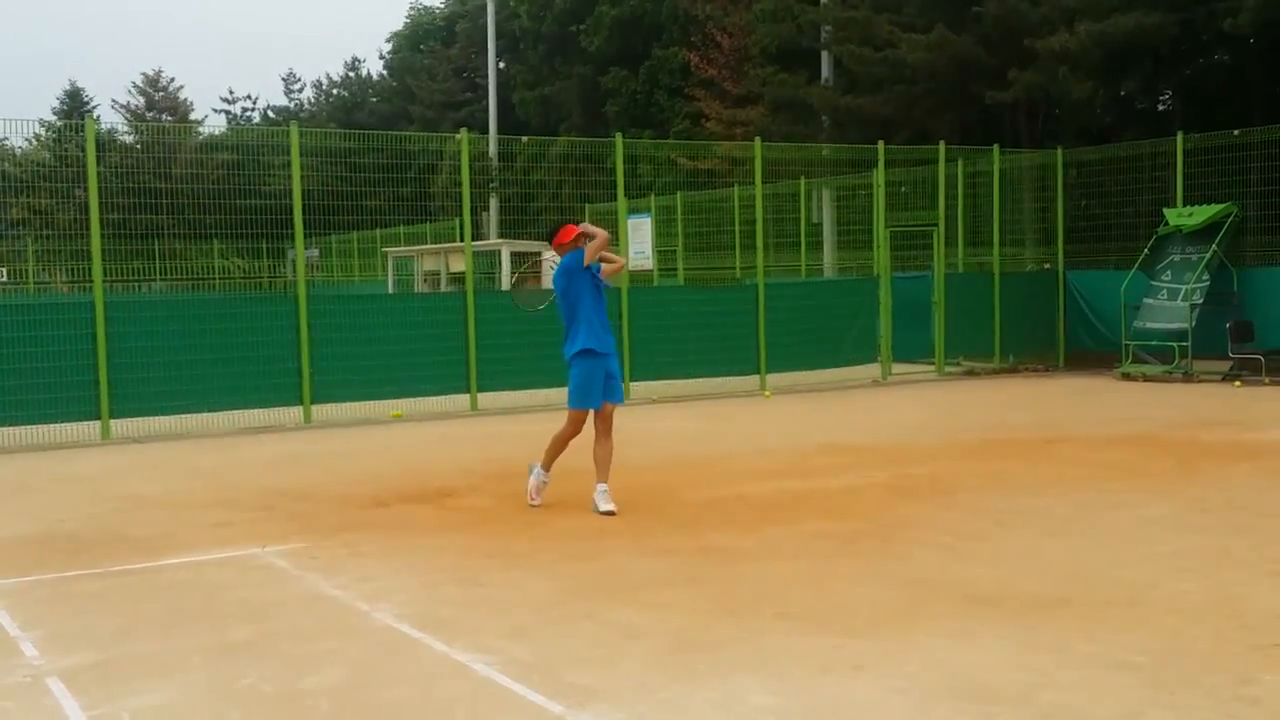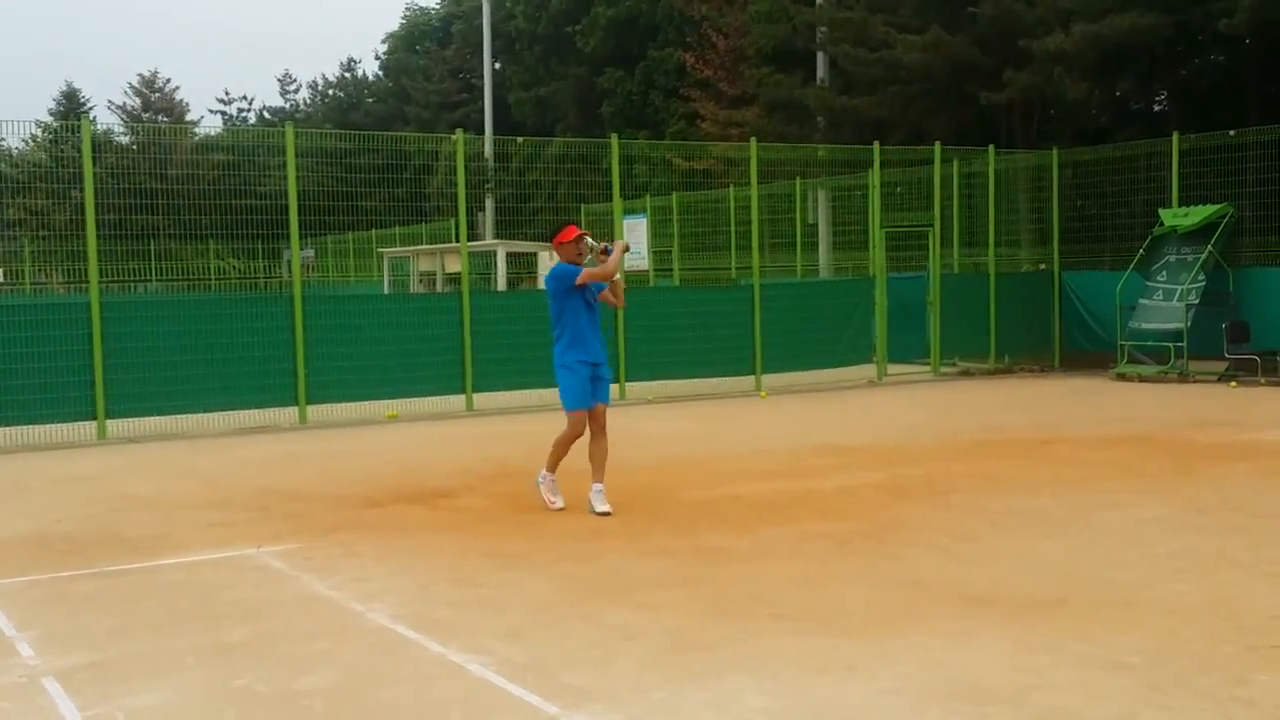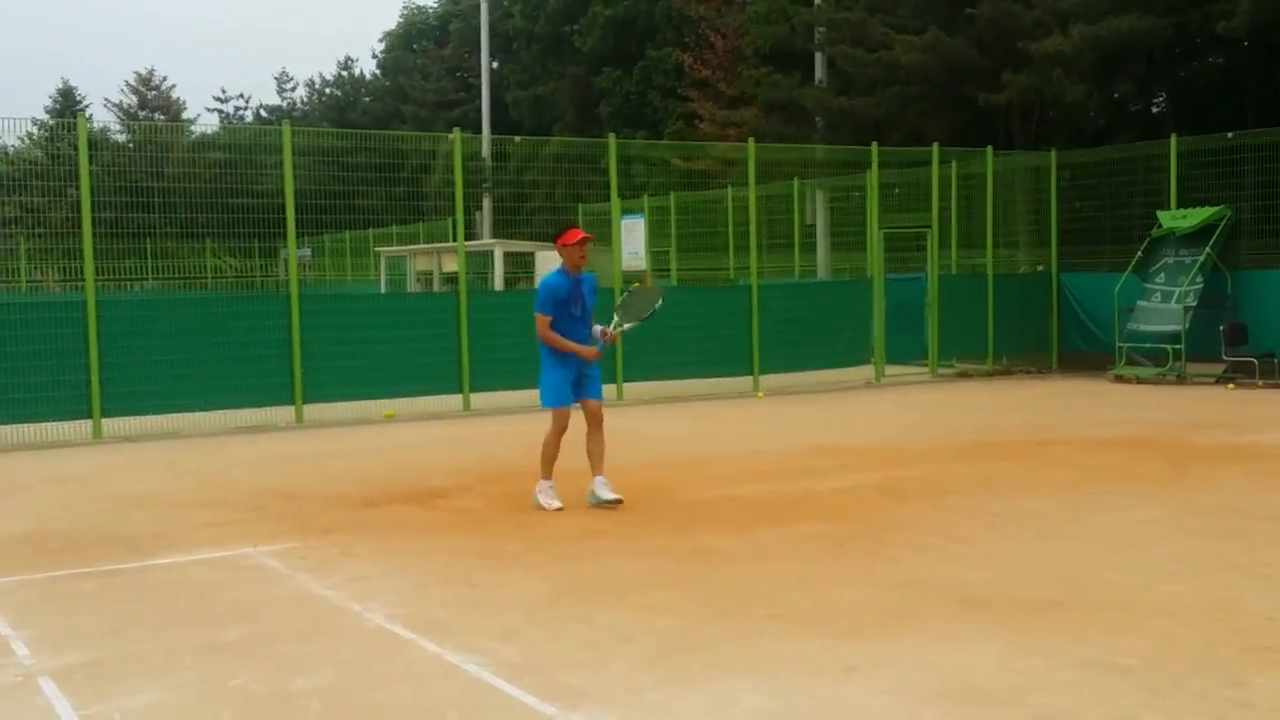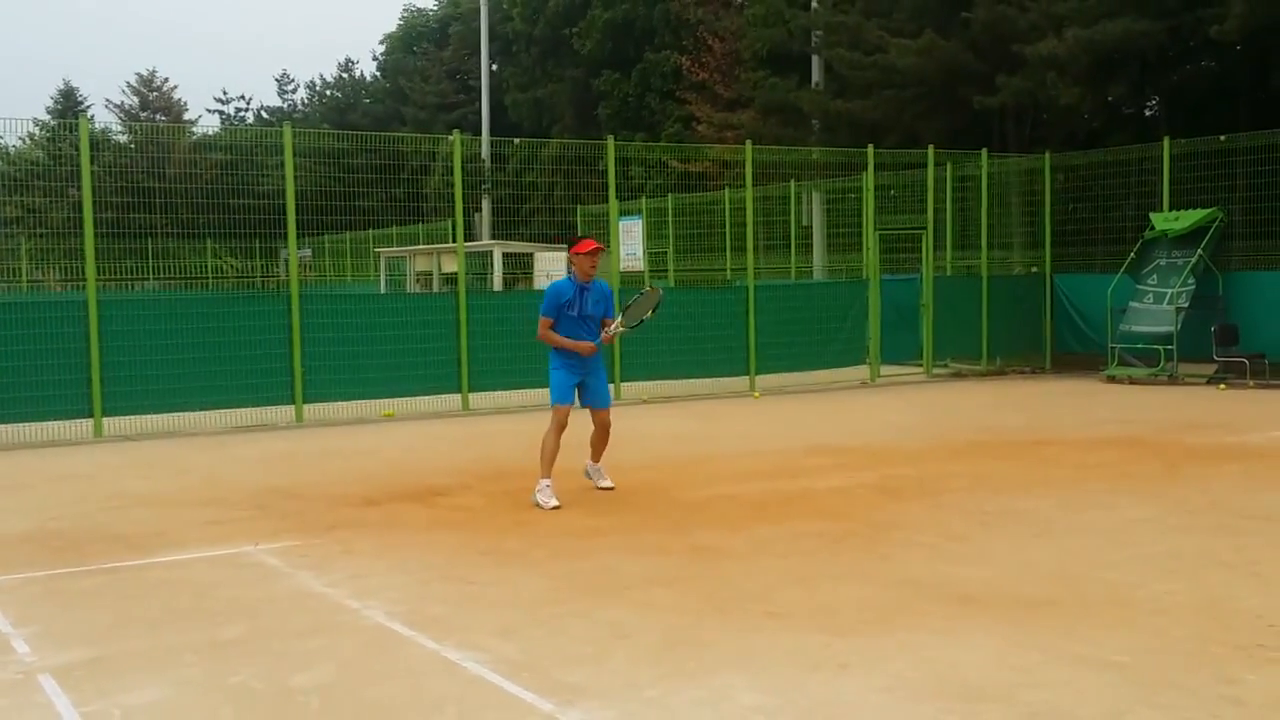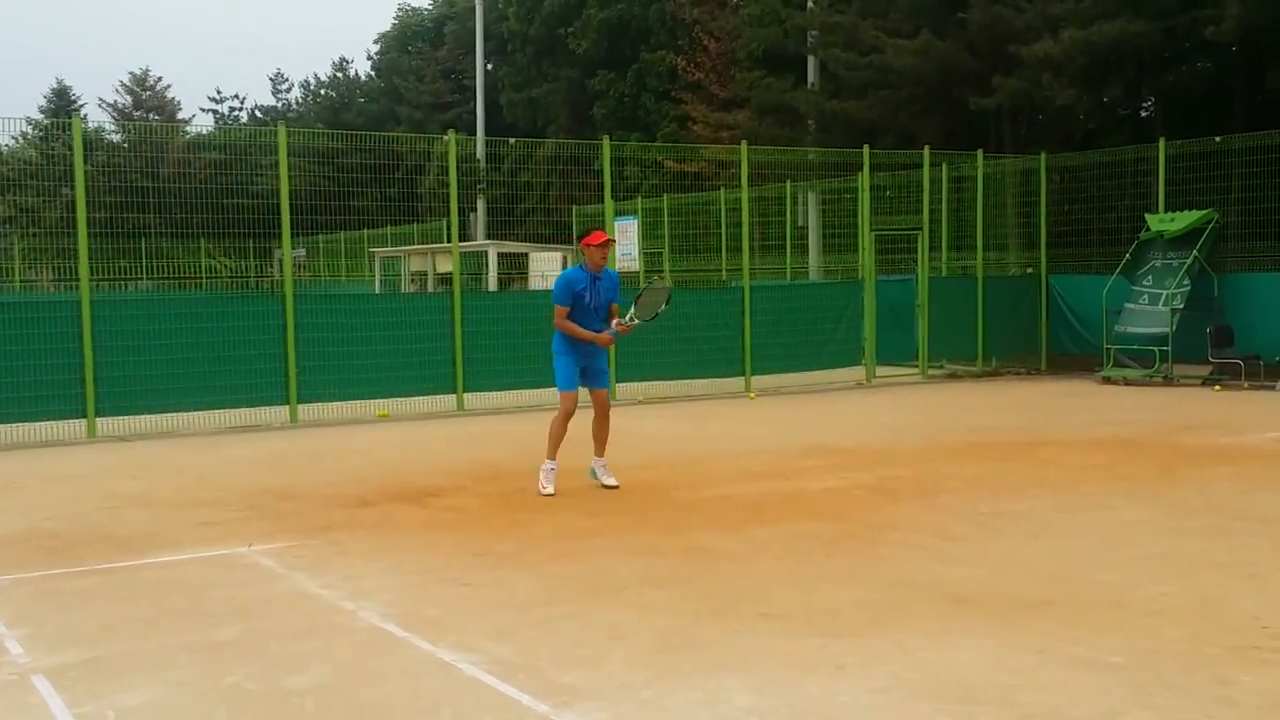
dt=0.3s
person 1, frame 1
left shoulder: (588, 270)
right shoulder: (568, 266)
left elbow: (620, 264)
right elbow: (604, 237)
left wrist: (586, 233)
right wrist: (590, 228)
left hip: (607, 354)
right hip: (585, 355)
left knee: (605, 423)
right knee: (574, 425)
left ankle: (601, 491)
right ankle: (542, 471)
person 1, frame 2
left shoulder: (586, 279)
right shoulder: (559, 273)
left elbow: (618, 301)
right elbow: (606, 272)
left wrist: (609, 265)
right wrist: (619, 248)
left hip: (596, 359)
right hip: (572, 361)
left knee: (598, 424)
right knee: (577, 427)
left ankle: (597, 491)
right ankle: (548, 476)
person 1, frame 3
left shoulder: (589, 281)
right shoulder: (550, 285)
right elbow: (542, 331)
left wrist: (601, 333)
right wrist: (579, 349)
left hip: (586, 361)
right hip: (558, 361)
left knee: (595, 418)
right knee: (560, 423)
left ankle: (599, 486)
right ankle: (544, 487)
person 1, frame 4
left shoulder: (604, 290)
right shoulder: (556, 290)
left elbow: (608, 327)
right elbow: (542, 332)
left wrist: (607, 336)
right wrist: (576, 345)
left hip: (593, 365)
right hip: (564, 364)
left knee: (603, 423)
right knee: (559, 420)
left ankle: (594, 466)
right ankle: (544, 486)
person 1, frame 5
left shoulder: (611, 278)
right shoulder: (569, 279)
left elbow: (612, 314)
right elbow: (560, 322)
left wrist: (618, 325)
right wrist: (596, 337)
left hip: (596, 351)
right hip: (568, 351)
left knee: (603, 405)
right knee: (568, 407)
left ankle: (599, 464)
right ankle: (548, 468)
